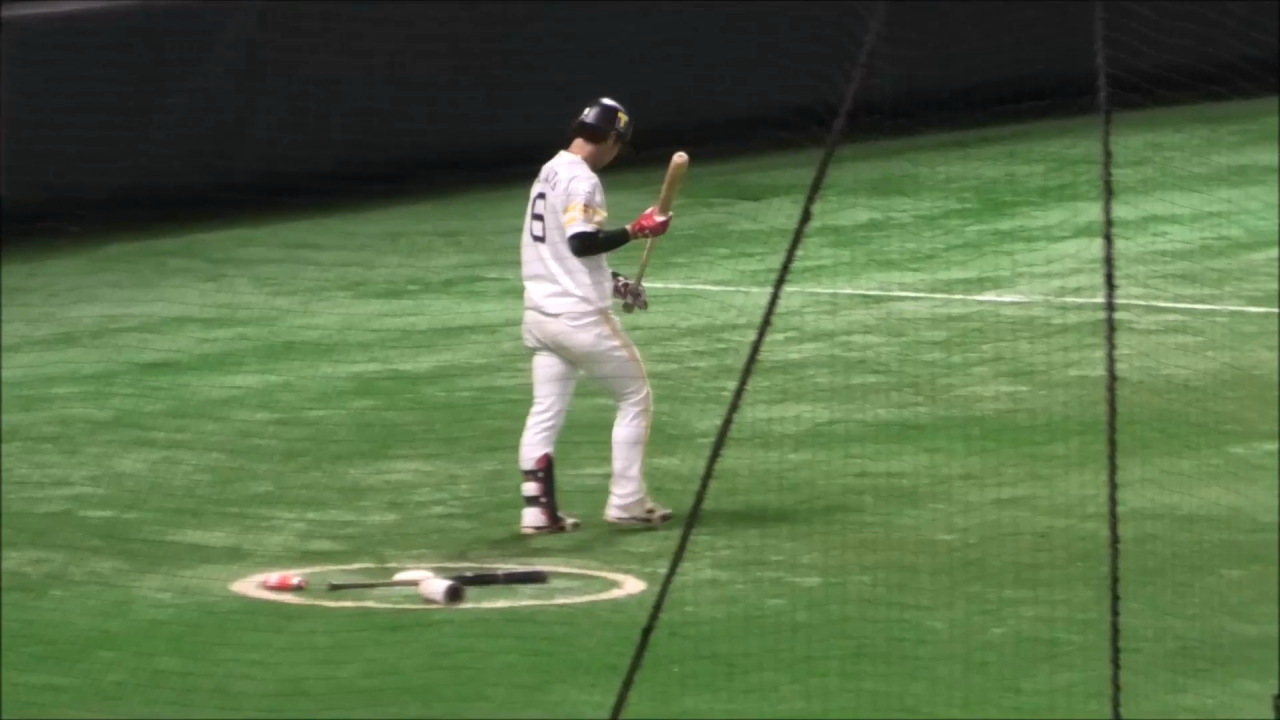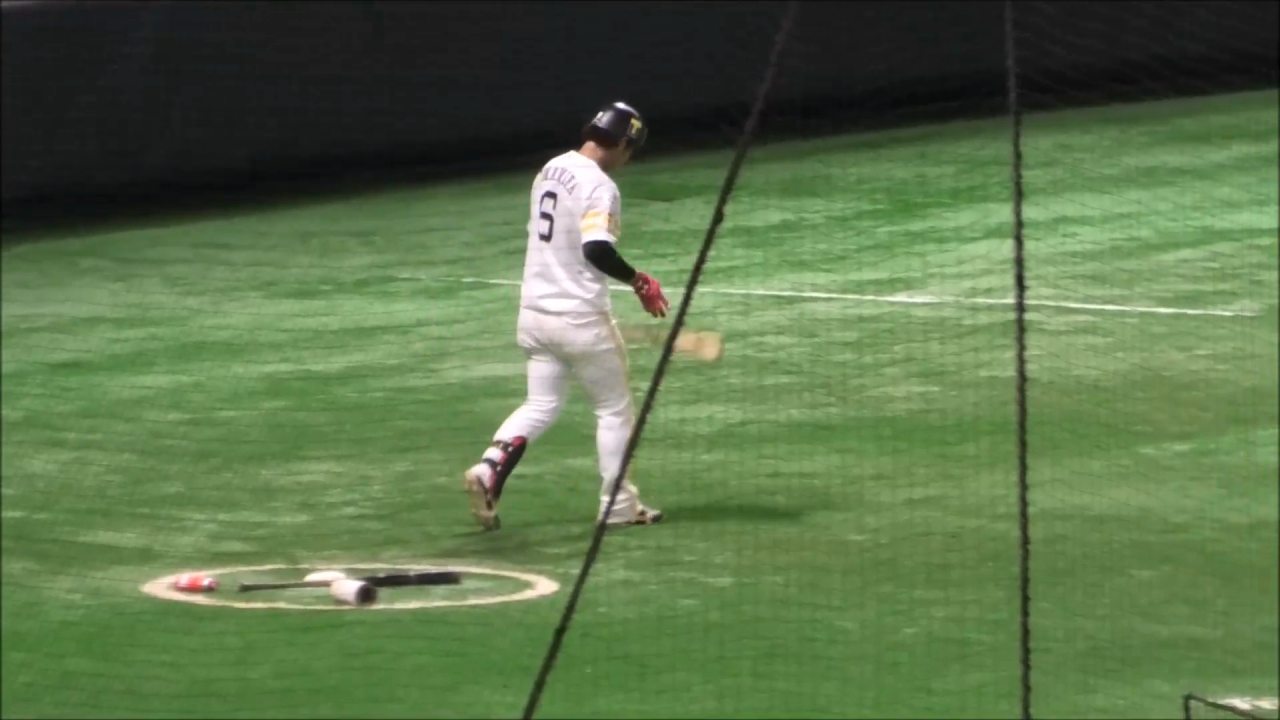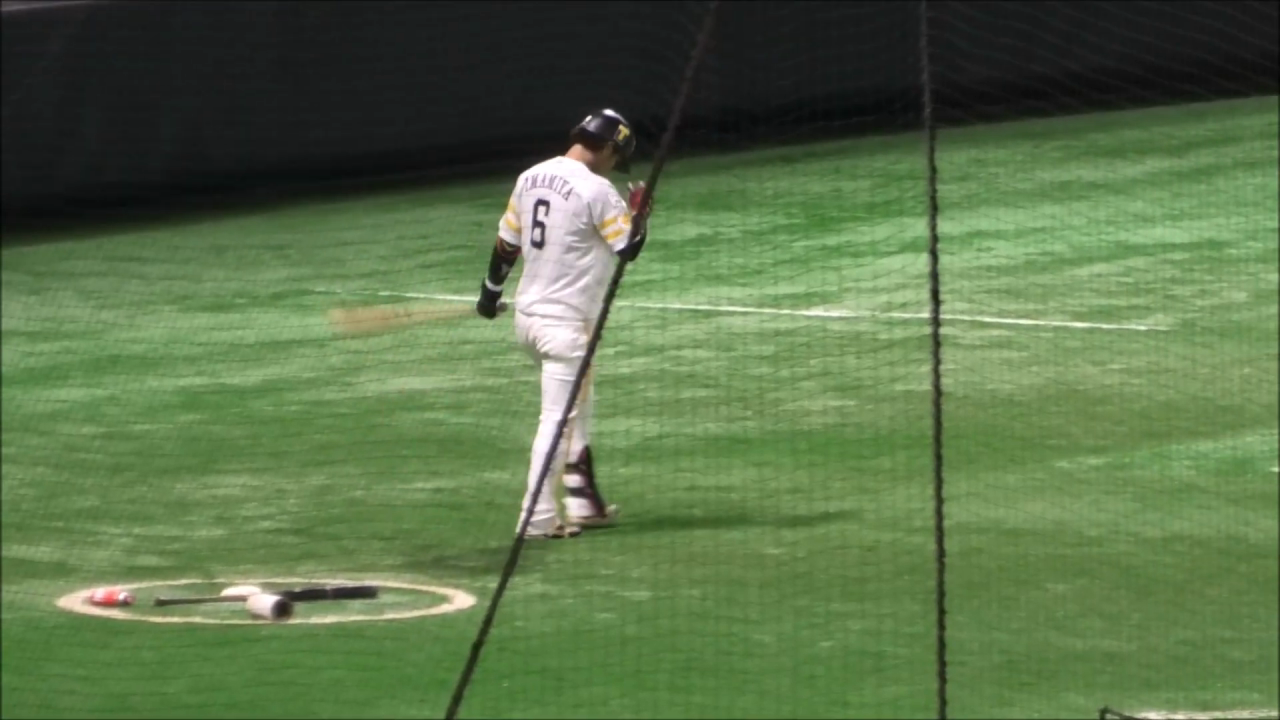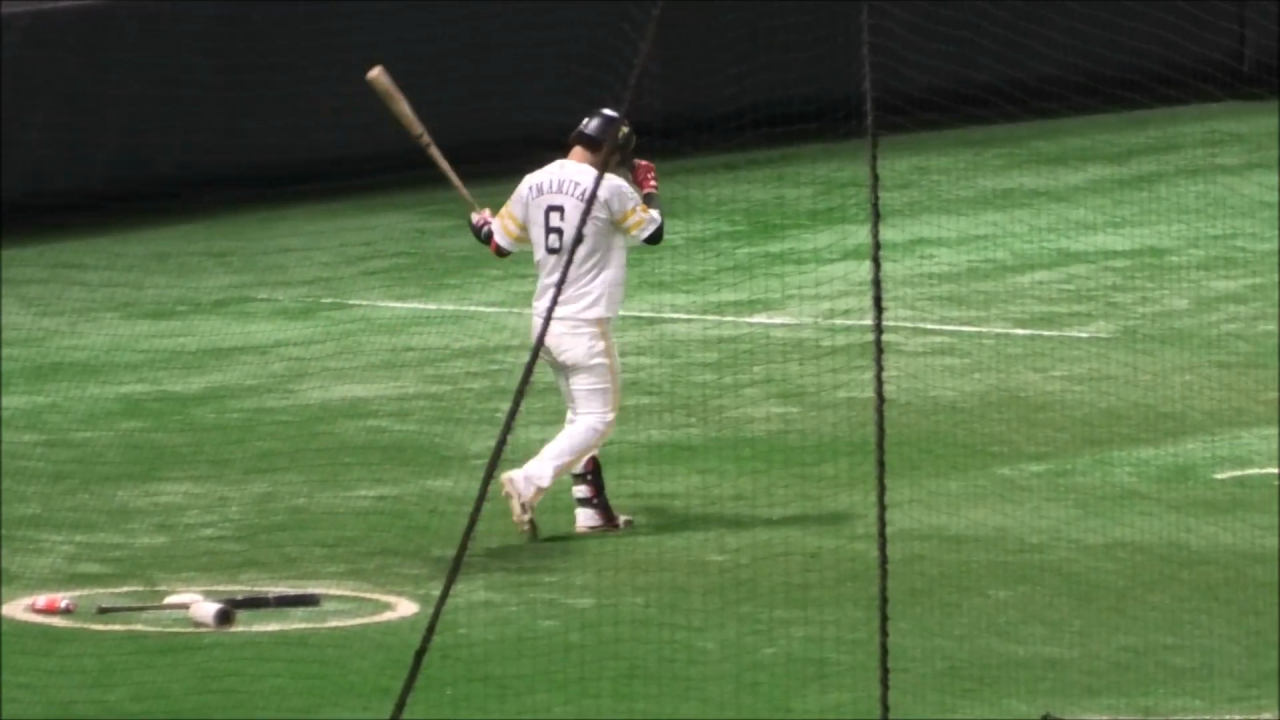
dt=0.3s
person 1, frame 1
left shoulder: (550, 171)
right shoulder: (582, 179)
right elbow: (582, 242)
left wrist: (613, 282)
right wrist: (635, 229)
left hip: (540, 314)
right hip: (581, 317)
left knee: (545, 412)
right knee: (634, 399)
right ankle: (627, 502)
person 1, frame 2
left shoulder: (550, 170)
right shoulder: (599, 186)
right elbow: (598, 251)
right wrist: (640, 282)
left hip: (535, 311)
right hip: (580, 317)
left knee: (541, 406)
right knee: (614, 408)
left ankle: (490, 472)
right ankle: (619, 505)
person 1, frame 3
left shoulder: (530, 177)
right shoulder: (597, 190)
left elbow: (506, 244)
right elbow: (629, 249)
left wrist: (491, 292)
right wrist: (641, 211)
left hip: (528, 315)
right hip: (565, 321)
left knee: (570, 406)
right knee: (561, 417)
left ankle: (583, 499)
right ankle: (539, 517)
person 1, frame 4
left shoulder: (532, 184)
right shoulder: (611, 188)
left elbow: (501, 244)
right elbow: (653, 233)
left wrist: (481, 226)
right wrist: (648, 188)
left hip: (547, 322)
right hip: (584, 325)
left knee: (580, 413)
right knee: (595, 419)
left ankle: (592, 510)
right ankle: (528, 481)
